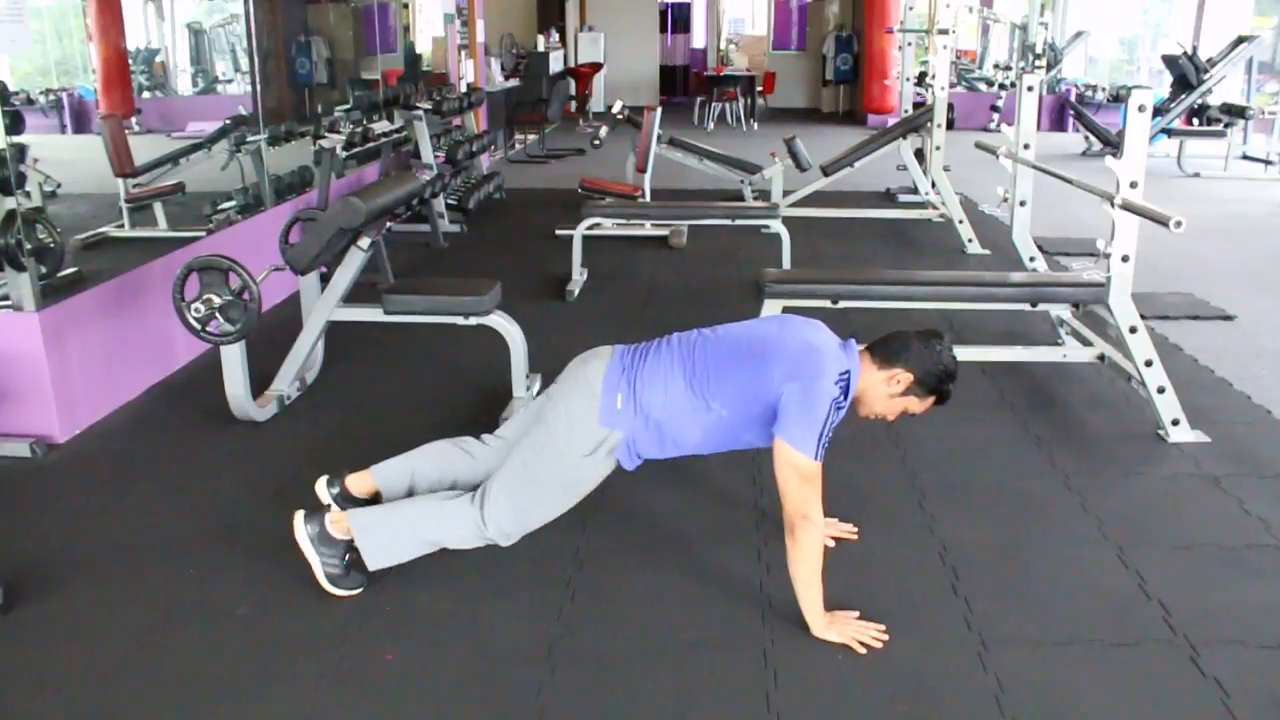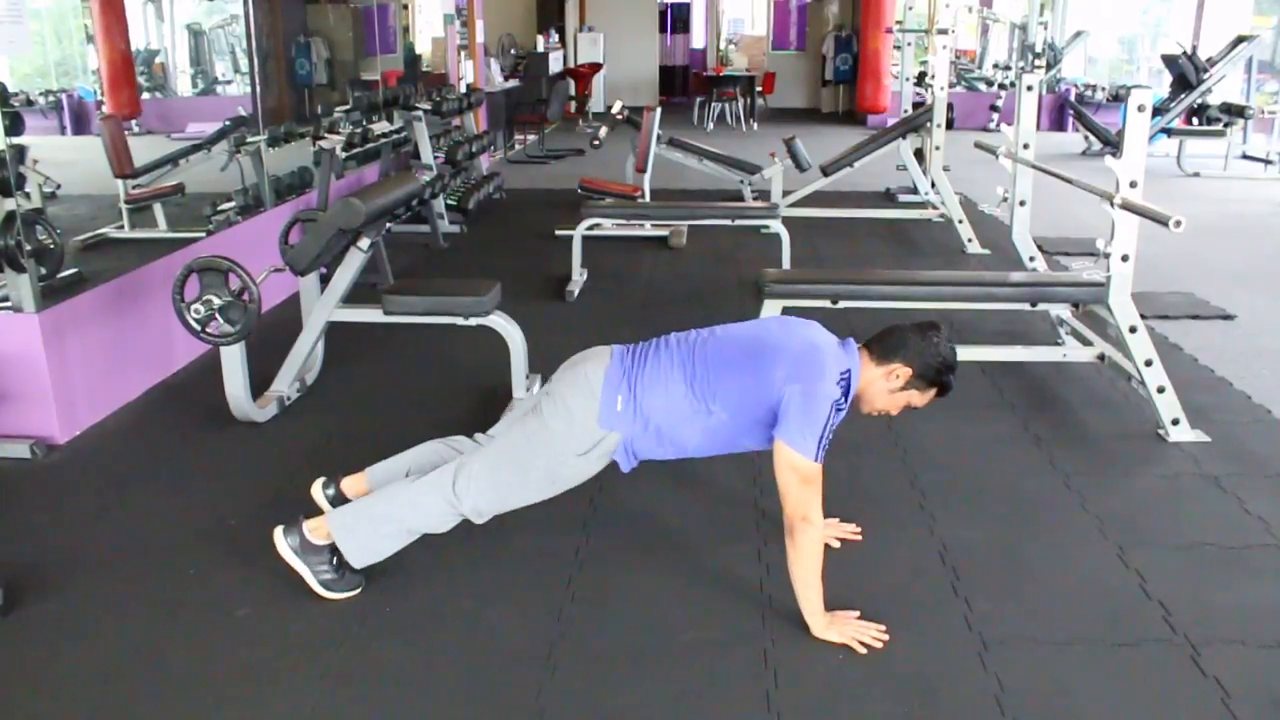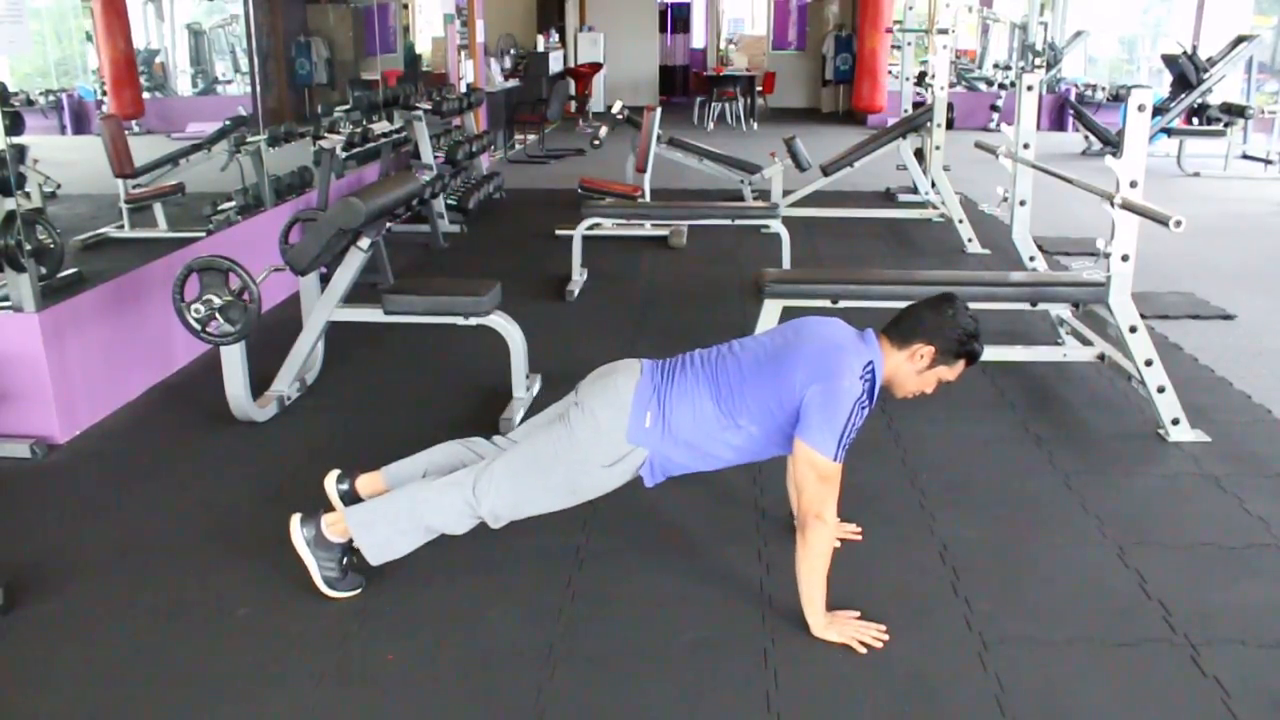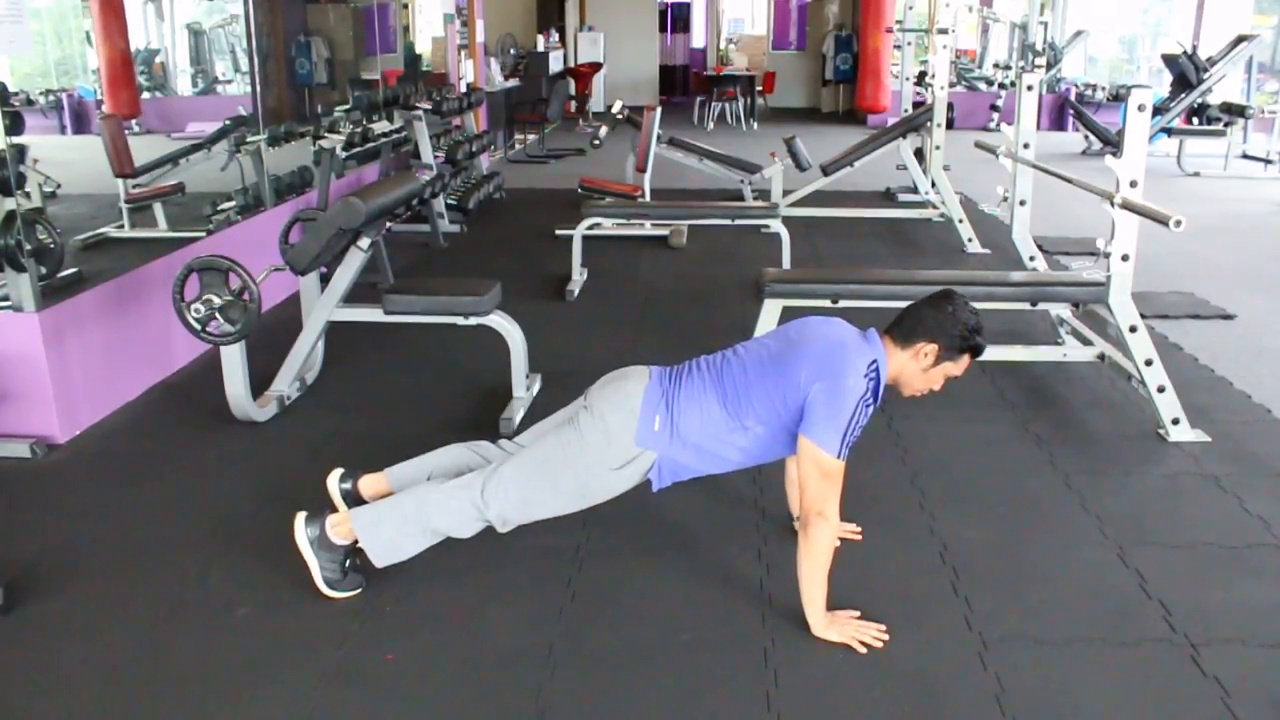
dt=0.5s
person 1, frame 1
left shoulder: (822, 345)
right shoulder: (822, 386)
left elbow: (789, 459)
right elbow: (799, 517)
left wrist: (806, 521)
right wrist: (818, 620)
left hip: (605, 379)
right hip: (610, 414)
left knee: (488, 455)
right knee: (498, 517)
left ankle: (357, 486)
right ankle: (337, 527)
person 1, frame 2
left shoulder: (821, 345)
right shoulder: (822, 388)
left elbow: (788, 455)
right elbow: (800, 517)
left wrist: (807, 520)
right wrist: (818, 618)
left hip: (607, 380)
right hip: (607, 415)
left knee: (481, 451)
right knee: (470, 489)
left ankle: (348, 489)
right ankle: (316, 535)
person 1, frame 3
left shoulder: (839, 338)
right shoulder: (847, 384)
left elbow: (794, 438)
right elbow: (818, 514)
left wrist: (809, 519)
right wrist: (818, 619)
left hip: (629, 390)
right hip: (630, 431)
left knee: (501, 453)
right knee: (487, 493)
left ankle: (360, 485)
right ankle: (332, 530)
person 1, frame 4
left shoulder: (839, 337)
right shoulder: (852, 381)
right elbow: (822, 513)
left wrist: (803, 516)
right wrist: (819, 618)
left hip: (636, 398)
right hip: (637, 435)
left knee: (503, 461)
right knee: (493, 497)
left ankle: (363, 486)
right ankle: (336, 529)
